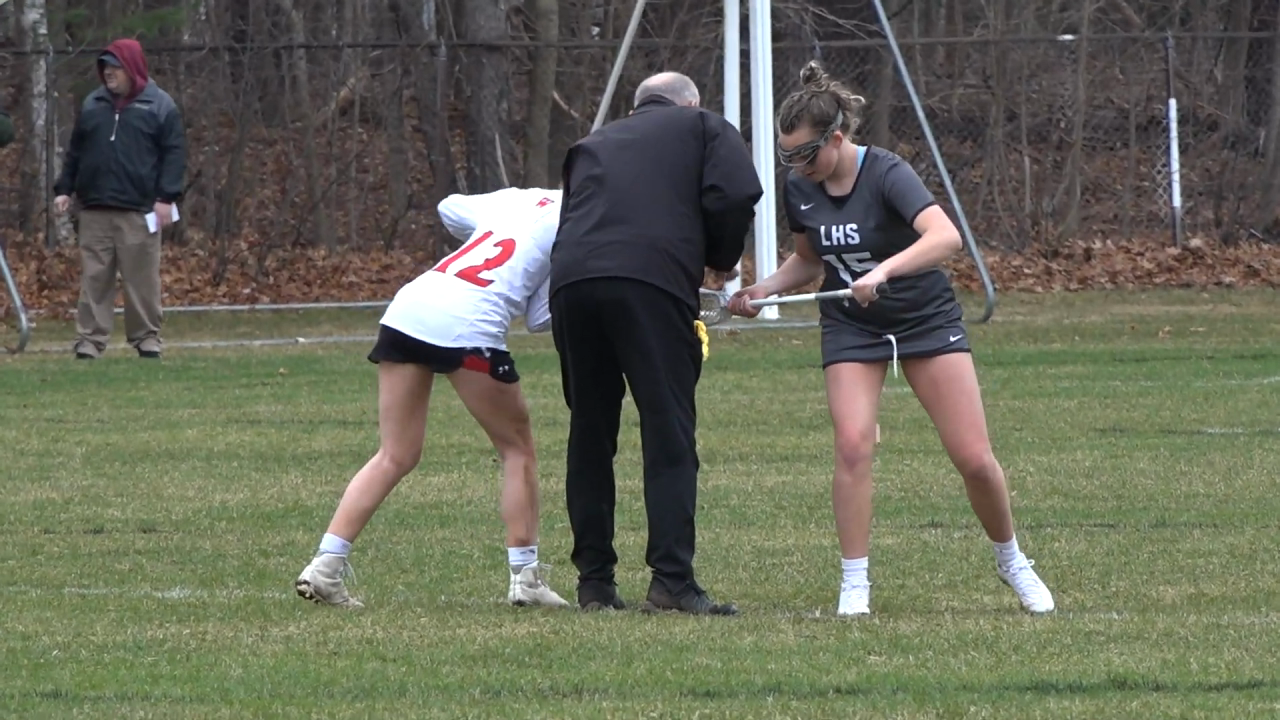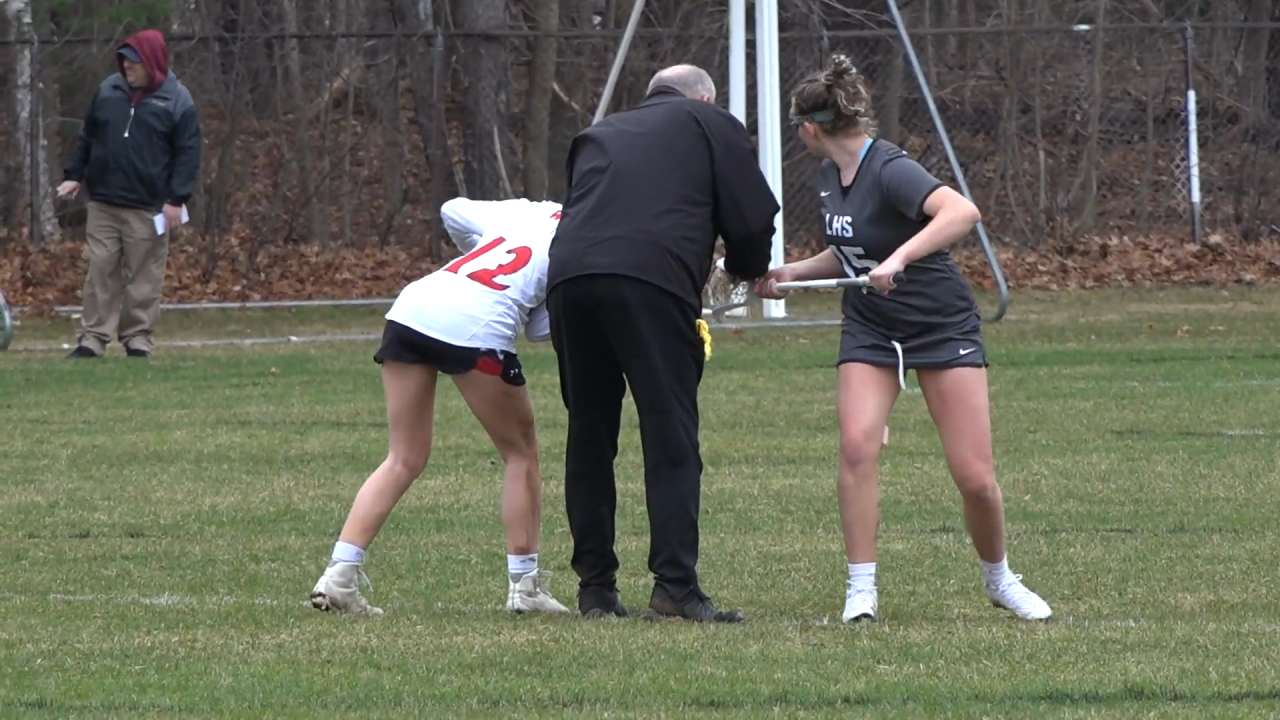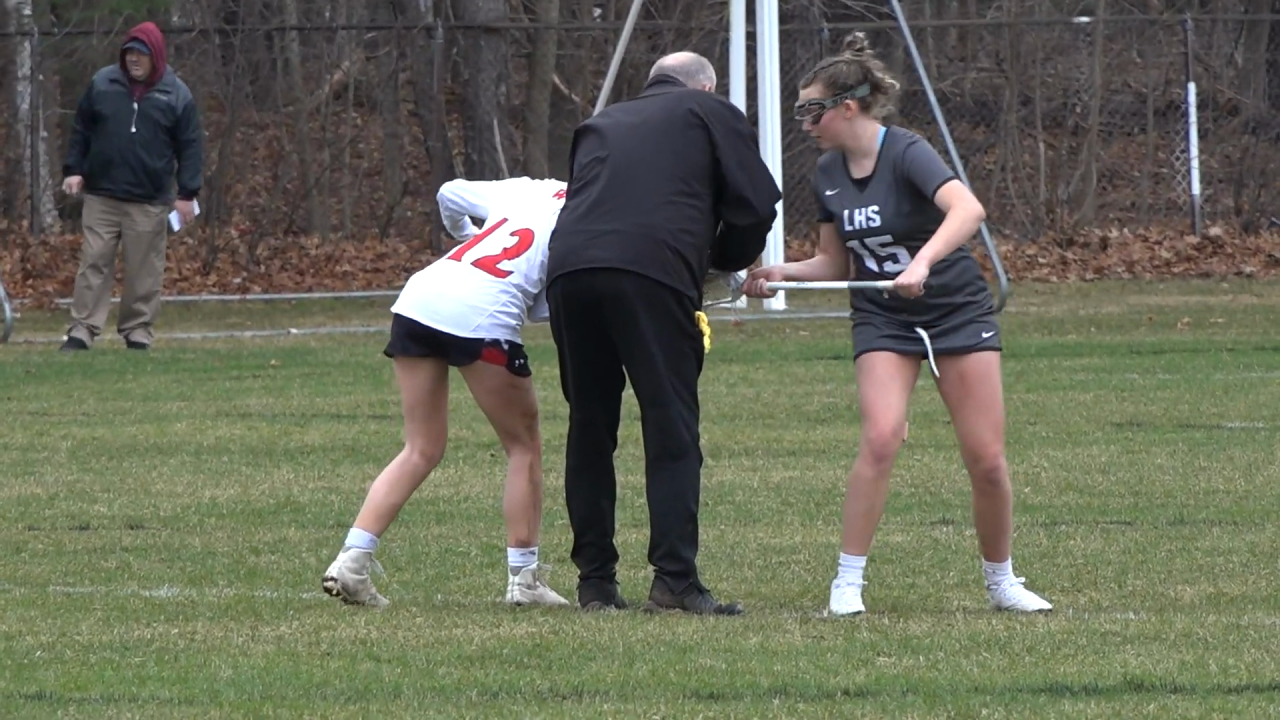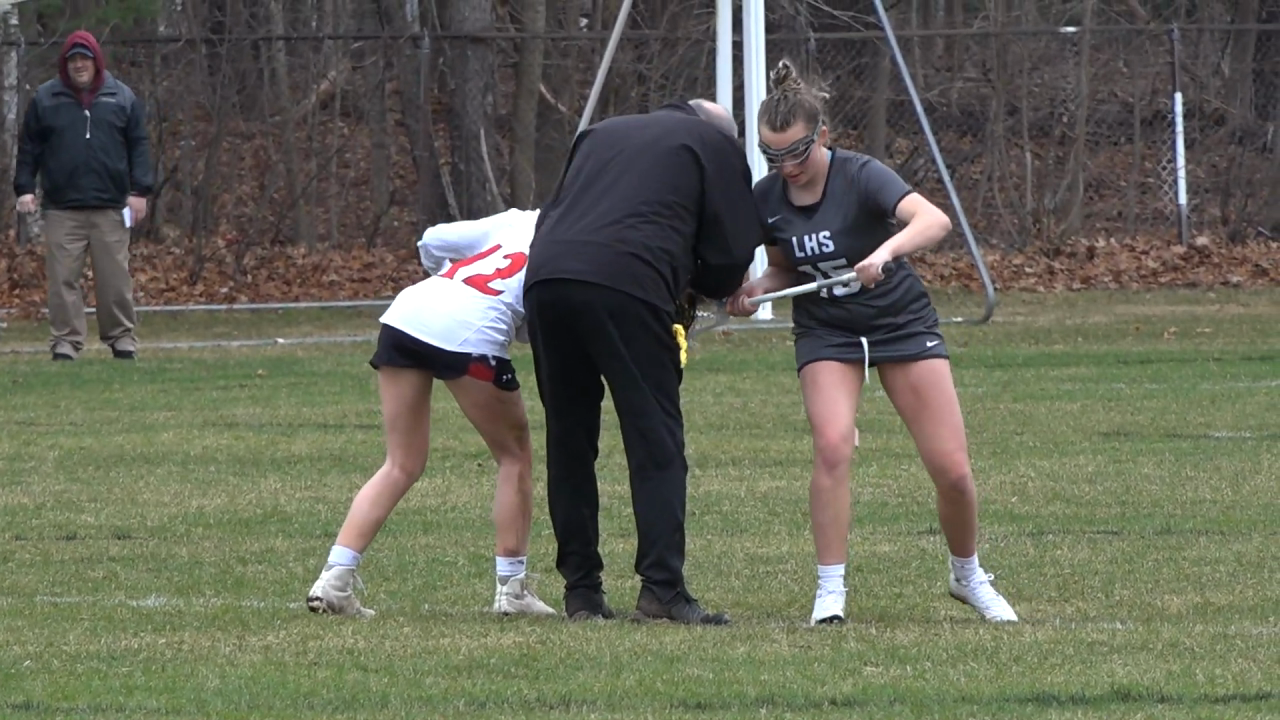
dt=0.7s
person 1, frame 1
left shoulder: (888, 172)
right shoulder: (799, 189)
left elbow: (947, 238)
left wrist: (883, 270)
right wrist: (764, 288)
left hip: (927, 319)
right hip: (851, 326)
left knee: (974, 457)
right knee: (853, 445)
left ankle: (1011, 561)
right ankle: (854, 581)
person 1, frame 2
left shoulder: (889, 168)
right shoulder: (830, 177)
left elbow: (963, 213)
left wrist: (899, 258)
right wrist: (791, 272)
left hip: (943, 326)
right hip: (870, 329)
left knee: (975, 476)
right knee: (856, 446)
left ankle: (999, 579)
right ankle: (860, 587)
person 1, frame 3
left shoulder: (906, 152)
right shoulder: (826, 174)
left elbow: (969, 209)
right elbow: (835, 263)
left wrist: (922, 263)
right wrist: (783, 272)
left hip: (959, 311)
right hip: (883, 318)
left knee: (987, 458)
right knee: (880, 440)
left ankle: (1001, 582)
right ankle: (848, 580)
person 1, frame 4
left shoulder: (861, 174)
right shoulder: (766, 197)
left elbow: (935, 220)
left wrist: (886, 250)
right wrist: (754, 288)
left hip: (904, 324)
right hip: (826, 331)
left knee: (952, 469)
right knee: (832, 446)
left ankle: (968, 577)
right ankle: (830, 589)
person 2, frame 1
left shoulder: (594, 142)
right shoulder: (705, 127)
right elbow: (734, 198)
right wrist: (719, 262)
left hip: (572, 281)
right hip: (652, 283)
left knee: (590, 434)
right knee: (669, 435)
left ankle: (594, 581)
right ankle: (672, 581)
person 2, frame 2
left shoulder: (599, 133)
right shoulder: (712, 124)
right elbow: (752, 220)
right wrist: (748, 271)
left hip: (569, 277)
right hip: (651, 282)
left knee: (589, 436)
right knee: (670, 439)
left ankle: (595, 588)
right ankle: (675, 588)
person 2, frame 3
left shoulder: (601, 123)
right shoulder: (712, 113)
right elbow: (755, 208)
right wrist: (719, 262)
left hip: (569, 270)
right hip: (651, 274)
left knee: (589, 429)
right knee: (671, 431)
left ankle: (595, 581)
right ankle: (675, 580)
person 2, frame 4
left shoulder: (601, 133)
right shoulder: (716, 144)
left elbow: (549, 221)
right elbow: (731, 255)
right wrist: (700, 287)
left hip: (546, 280)
right hip: (626, 288)
left knee: (570, 439)
right knee: (655, 442)
left ankle: (581, 588)
right ankle: (662, 590)
person 3, frame 1
left shoulder: (521, 197)
left elbow: (450, 208)
right elbow: (539, 318)
left hip: (408, 308)
right hip: (467, 325)
left knee: (395, 457)
right knee: (518, 450)
left ankle: (325, 566)
right ankle: (525, 578)
person 3, frame 2
left shoulder: (525, 209)
left elbow: (453, 211)
right elbow: (540, 329)
left hip: (413, 306)
right hip: (476, 327)
left knee: (404, 460)
right knee: (521, 454)
left ankle: (338, 576)
right ankle: (524, 586)
person 3, frame 3
left shoulder: (527, 188)
left elbow: (449, 194)
right elbow: (543, 310)
left hip: (419, 298)
right hip: (481, 316)
left knee: (421, 451)
right knee: (523, 447)
left ankle: (352, 561)
right ankle: (524, 579)
person 3, frame 4
left shoulder: (519, 220)
left elbow: (433, 241)
right elbow: (529, 332)
left hip: (406, 312)
right hip: (469, 331)
left knee: (402, 465)
right knee: (515, 457)
left ankle: (334, 578)
right ankle: (512, 588)
person 4, frame 1
left shoulder: (159, 104)
right shoulder: (92, 104)
left elbow: (174, 154)
right elbow: (75, 152)
left wrist: (166, 197)
right wrist: (64, 189)
left hip: (140, 211)
right hip: (94, 210)
left knee: (142, 281)
right knee: (93, 281)
left ankle: (147, 341)
right ankle: (89, 344)
person 4, frame 2
left shoulder: (177, 100)
right shoulder: (108, 90)
left elbow: (188, 153)
right elbow: (88, 138)
left wrist: (176, 198)
right wrist: (74, 174)
left hip: (149, 207)
right hip: (103, 203)
left knee: (144, 278)
right knee: (100, 272)
left ankle: (138, 342)
right ankle: (92, 341)
person 4, frame 3
left shoulder: (176, 94)
right shoulder: (102, 83)
left elbow: (190, 146)
right elbow: (81, 130)
left wrist: (187, 193)
right wrist: (74, 169)
left hip: (149, 202)
right hip: (100, 195)
left knee: (144, 271)
right knee: (93, 263)
left ankle: (138, 334)
right ankle: (80, 333)
person 4, frame 4
left shoulder: (122, 97)
right shoulder: (44, 98)
left elbow: (138, 145)
right elbow: (29, 148)
left wrist: (140, 190)
right wrist: (25, 187)
left hip: (111, 207)
right hip: (62, 209)
left knee: (115, 279)
right knee: (63, 279)
left ankle: (122, 342)
right ankle: (65, 345)
